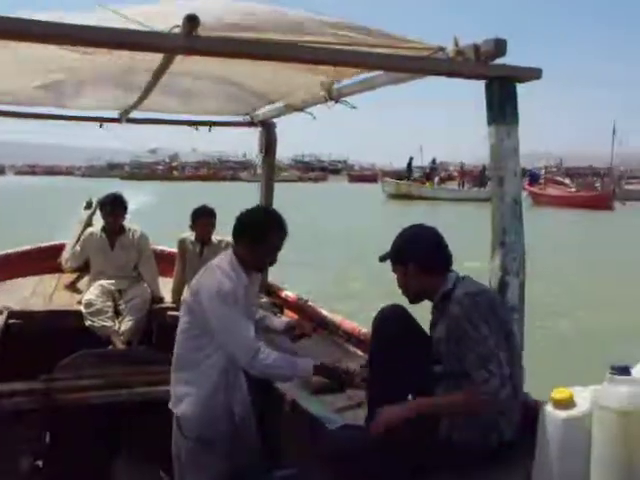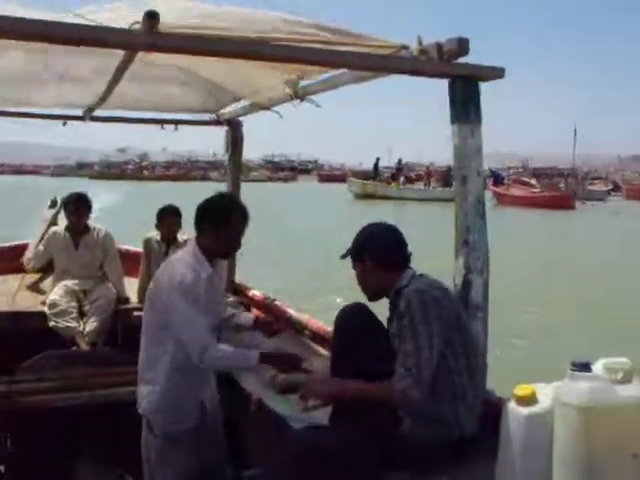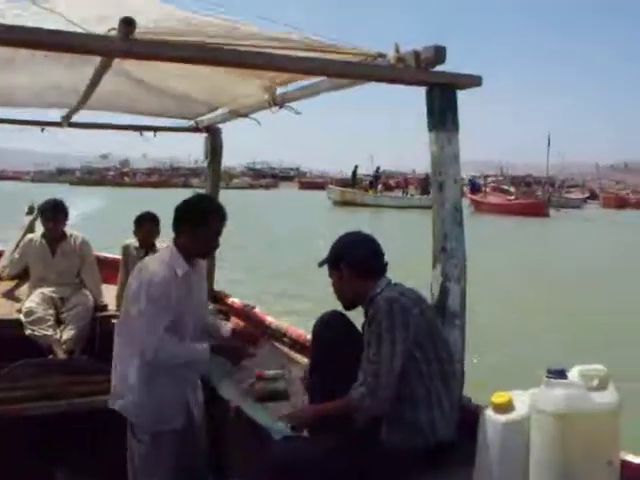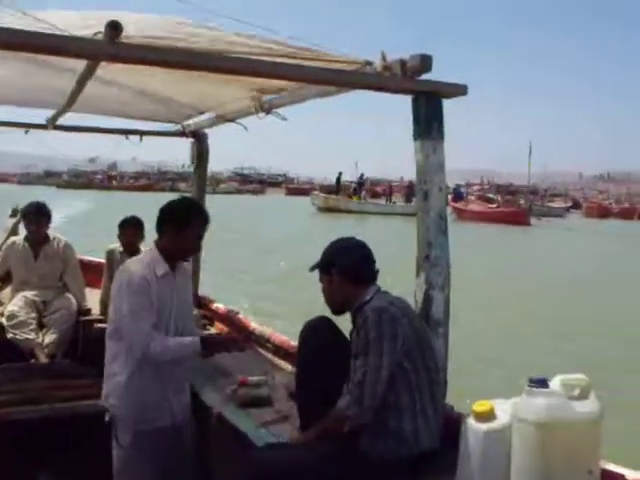
dt=0.2s
person 1, frame 1
left shoulder: (249, 273)
right shoulder: (217, 285)
right elbow: (253, 357)
left wrist: (280, 324)
right wrist: (317, 369)
left hip: (232, 386)
right hip: (202, 395)
person 1, frame 2
left shoulder: (216, 266)
right shoulder: (179, 276)
right elbow: (202, 351)
left wrist: (252, 320)
right wrist: (264, 358)
left hip: (200, 387)
right hip: (171, 392)
person 1, frame 3
left shoulder: (198, 268)
right shoulder: (153, 275)
right elbow: (155, 349)
left wrist: (226, 334)
right wrist: (214, 349)
left hip: (187, 392)
right hip: (153, 397)
person 1, frame 4
left shoulder: (184, 271)
right shoulder: (134, 275)
right elbow: (146, 345)
left wrist: (208, 340)
right wrist: (203, 343)
left hip: (174, 394)
right hip: (139, 400)
person 2, frame 1
left shoulder: (470, 302)
right shoulder: (449, 298)
left elbow: (496, 394)
left wrist: (412, 408)
left hip: (471, 436)
right hip: (452, 403)
left knee: (344, 447)
right knee: (390, 321)
right ankle: (382, 428)
person 2, frame 2
left shoulder: (421, 298)
right shoulder: (408, 294)
left elbow: (410, 393)
left wrist: (337, 387)
left hip: (435, 435)
right hip: (409, 410)
left knee: (305, 447)
right knee: (353, 319)
right ankle: (342, 432)
person 2, frame 3
left shoulder: (392, 305)
right shoulder: (385, 300)
left elbow: (372, 400)
left wrist: (315, 413)
left hip: (412, 442)
right hip: (392, 413)
left knee: (287, 459)
right ankle: (326, 442)
person 2, frame 4
left shoulder: (380, 315)
right shoulder: (372, 309)
left elbow: (356, 409)
left wrist: (310, 436)
left hip: (394, 451)
right hip: (375, 422)
right knee: (317, 333)
right ankle: (314, 445)
person 3, frame 1
left shoulder: (138, 237)
right shoulder: (91, 236)
left elbow: (148, 268)
right elbow: (68, 264)
left wrist: (155, 293)
left hip: (130, 286)
right hip: (102, 285)
left knee: (142, 298)
right knee: (91, 302)
left ankle: (122, 343)
right ankle: (117, 342)
person 3, frame 2
left shoulder: (102, 236)
right shoulder: (54, 235)
left elbow: (113, 268)
right elbow: (31, 264)
left wrist: (121, 293)
left hip: (95, 286)
right hip: (66, 285)
left knee: (107, 298)
right knee: (55, 302)
left ankle: (85, 345)
right ankle: (82, 342)
person 3, frame 3
left shoulder: (79, 243)
right shoulder: (30, 243)
left elbow: (90, 275)
left wrist: (98, 301)
left hip: (72, 293)
right hip: (42, 293)
left knee: (84, 306)
right knee: (31, 310)
left ankle: (64, 352)
right ankle: (58, 351)
person 3, frame 4
left shoulder: (62, 246)
left elbow: (74, 278)
left wrist: (82, 305)
left hip: (55, 297)
right hip: (26, 297)
left knee: (68, 310)
right knee: (13, 314)
left ankle: (46, 356)
right ankle: (40, 354)
